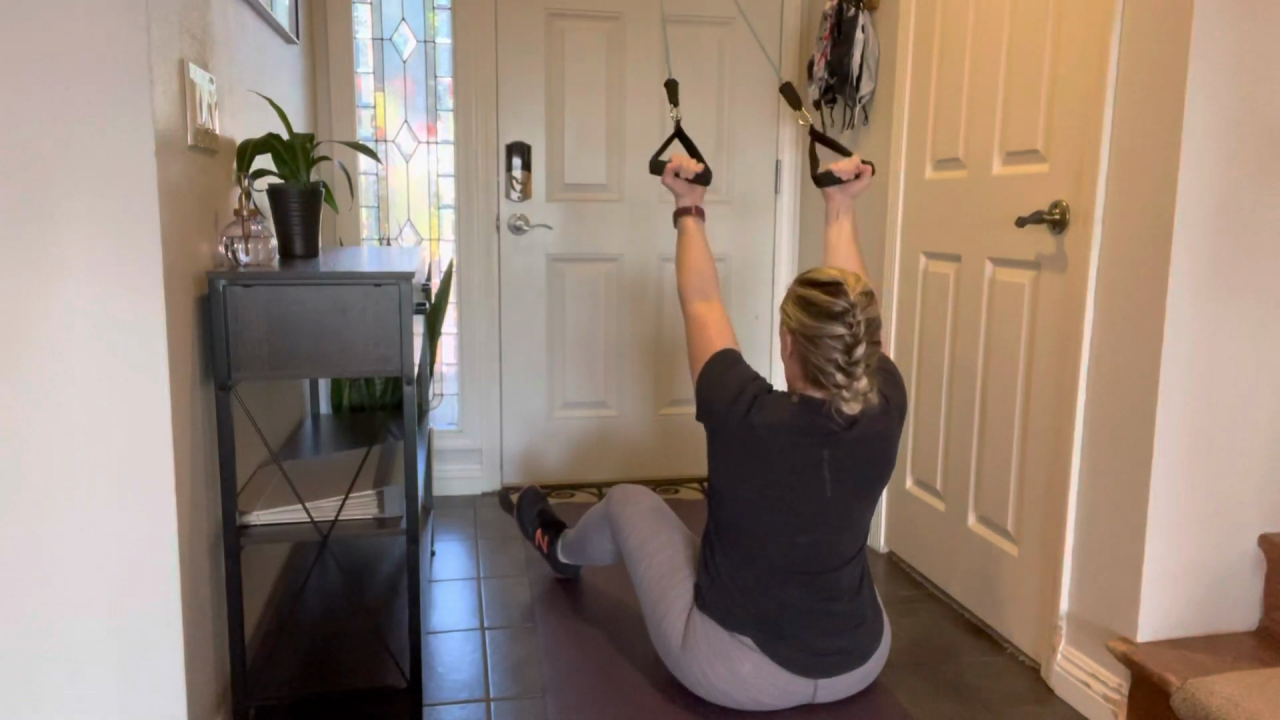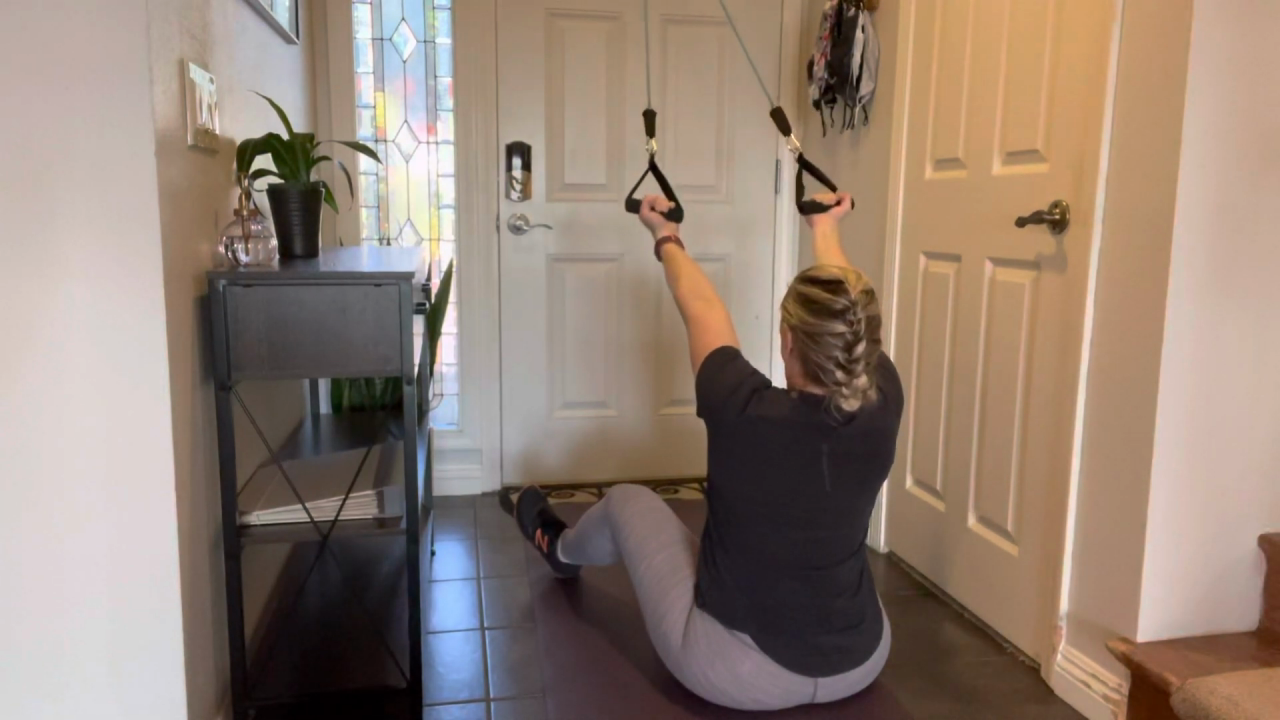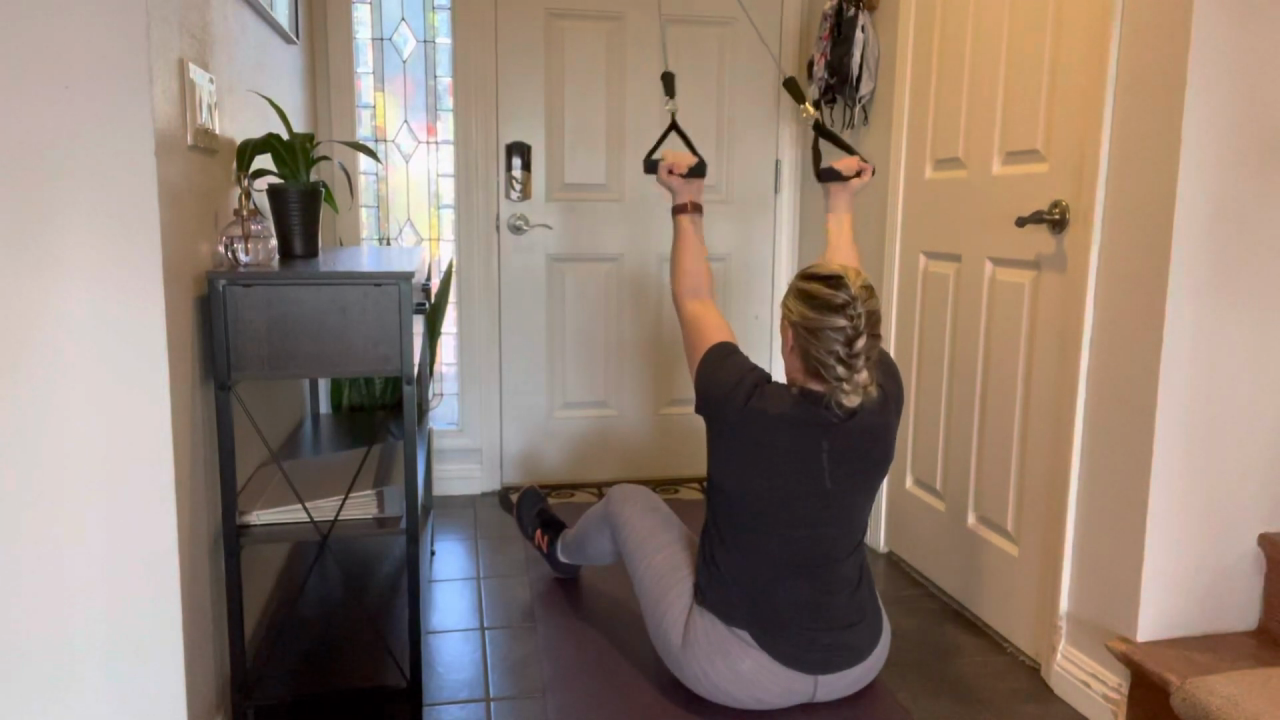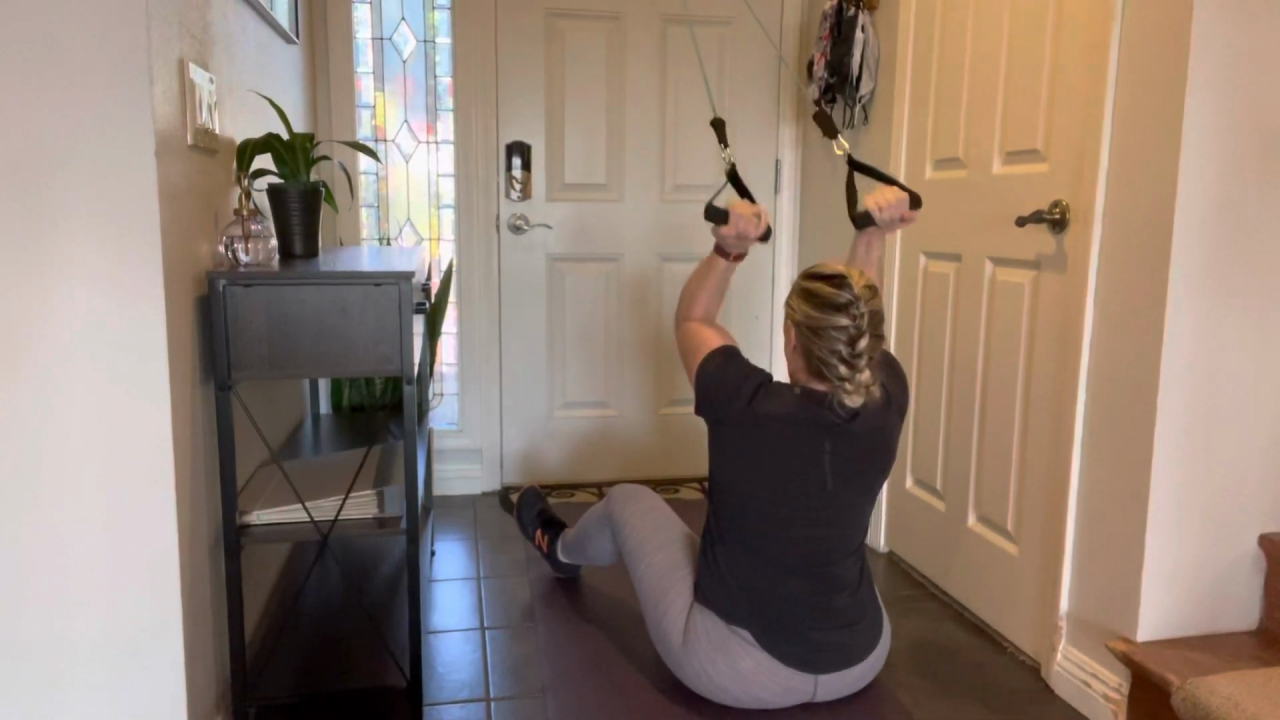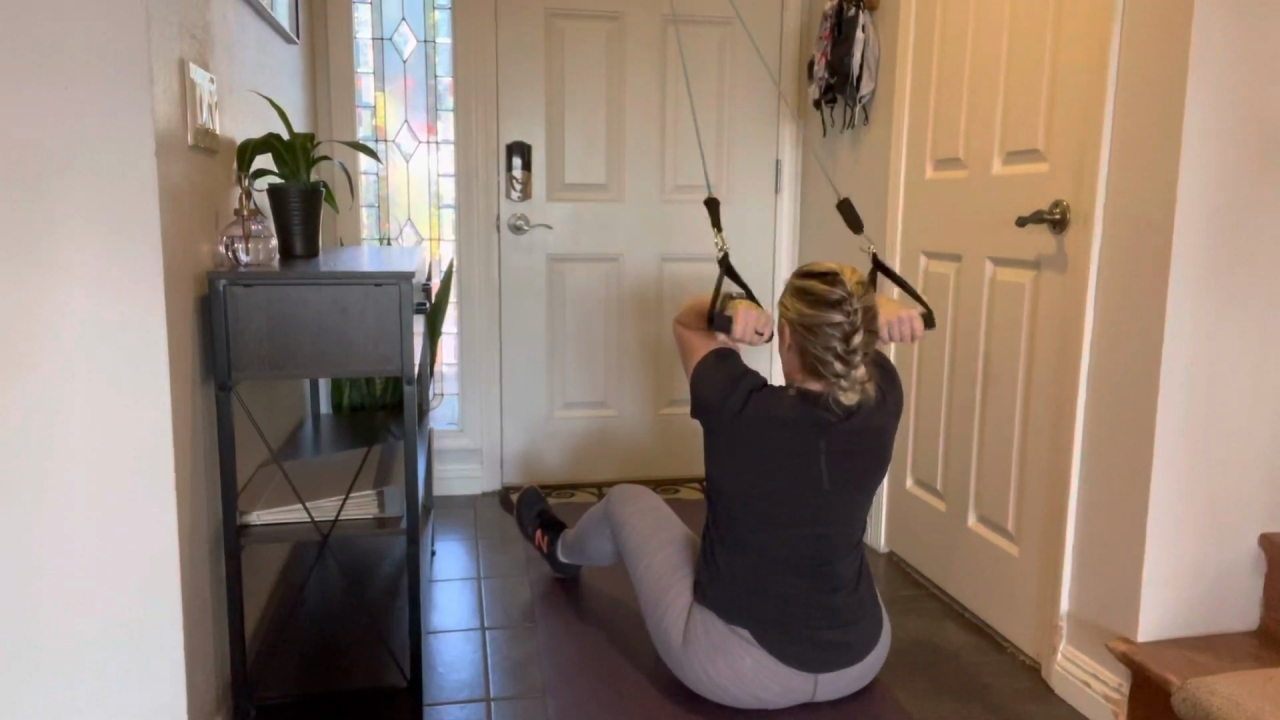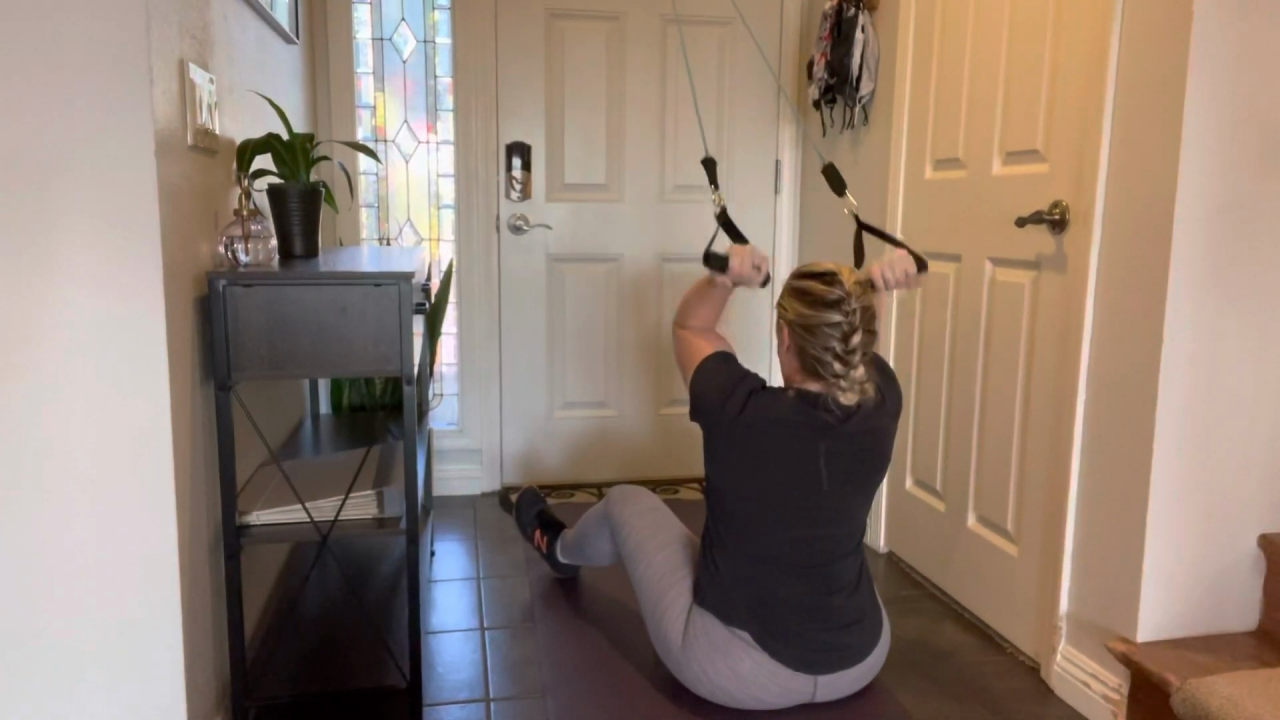
dt=0.5s
person 1, frame 1
left shoulder: (746, 418)
right shoulder: (883, 412)
left elbow: (701, 305)
right elbow: (849, 308)
left wrist: (688, 209)
right wrist: (840, 207)
left hip: (736, 675)
right hip: (858, 666)
left knee: (627, 502)
left ankle: (559, 548)
person 1, frame 2
left shoulder: (744, 412)
right shoulder: (881, 410)
left elbow: (702, 309)
right elbow: (849, 314)
left wrist: (666, 238)
right wrist: (824, 224)
left hip: (736, 674)
right hip: (858, 665)
left knee: (626, 501)
left ankle: (561, 549)
person 1, frame 3
left shoulder: (746, 410)
right shoulder: (880, 408)
left elbow: (694, 304)
right elbow: (850, 306)
left wrist: (685, 205)
right wrist: (839, 202)
left hip: (736, 673)
right hip: (857, 665)
left knee: (626, 503)
left ankle: (560, 549)
person 1, frame 4
left shoulder: (748, 410)
right shoulder: (885, 408)
left elbow: (692, 321)
right elbow: (854, 317)
left wrist: (729, 248)
right wrist: (874, 233)
left hip: (736, 673)
right hip: (859, 663)
left knee: (627, 502)
left ankle: (560, 549)
person 1, frame 5
left shoulder: (742, 411)
right shoulder: (881, 406)
left elbow: (686, 322)
right elbow: (850, 328)
left wrist: (731, 310)
right wrist: (880, 308)
left hip: (737, 672)
left knee: (627, 502)
left ankle: (560, 548)
person 1, frame 6
left shoulder: (742, 414)
right shoulder: (880, 406)
left elbow: (689, 325)
right elbow: (846, 326)
left wrist: (725, 278)
right wrist: (876, 282)
left hip: (737, 672)
left knee: (626, 502)
left ankle: (560, 550)
